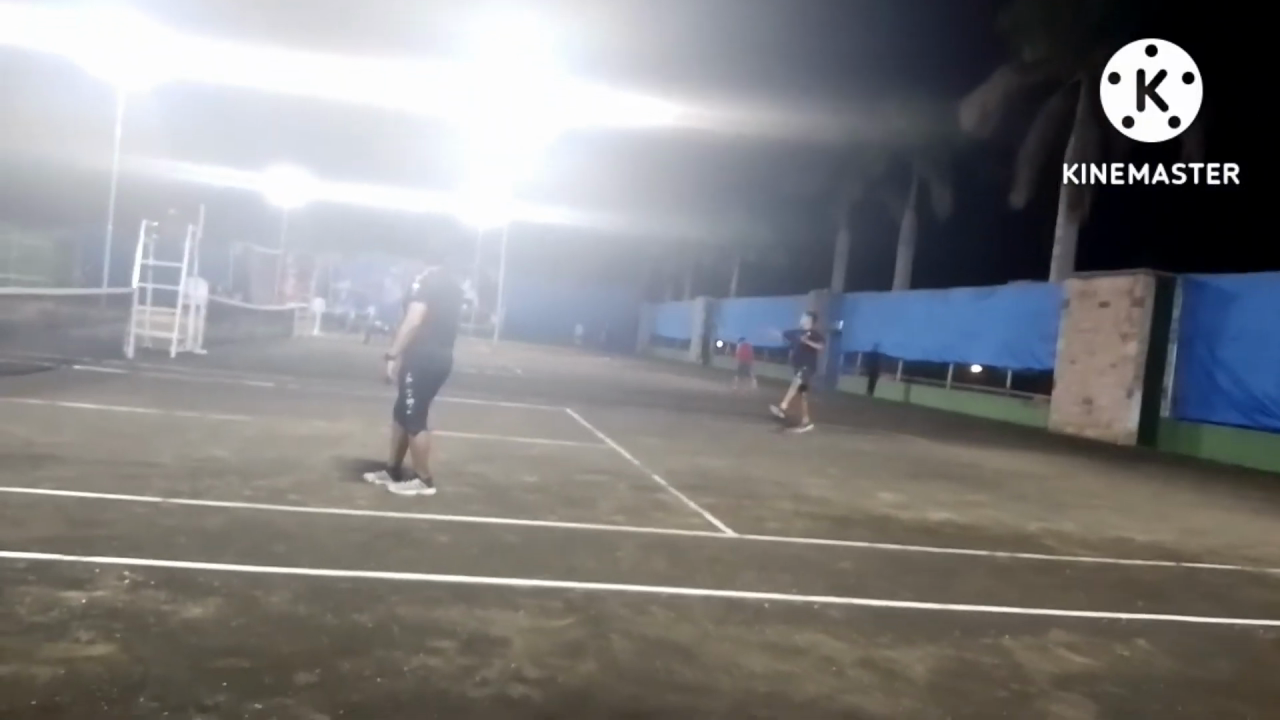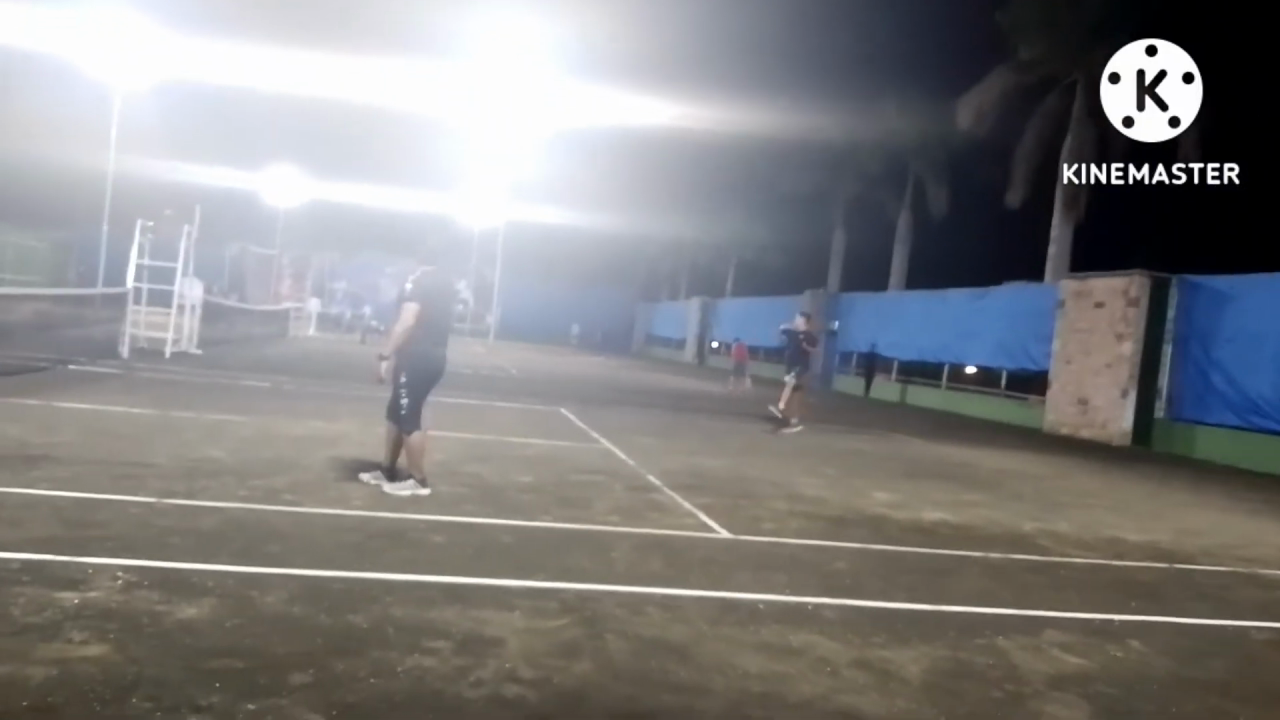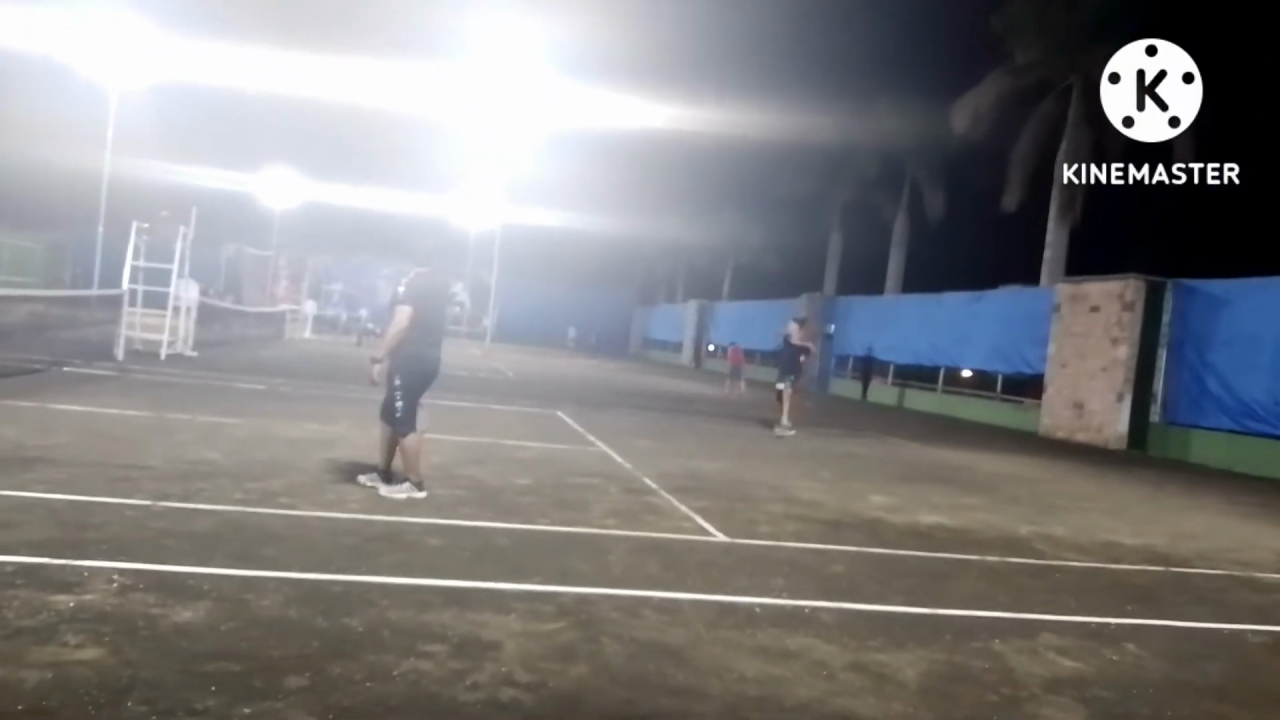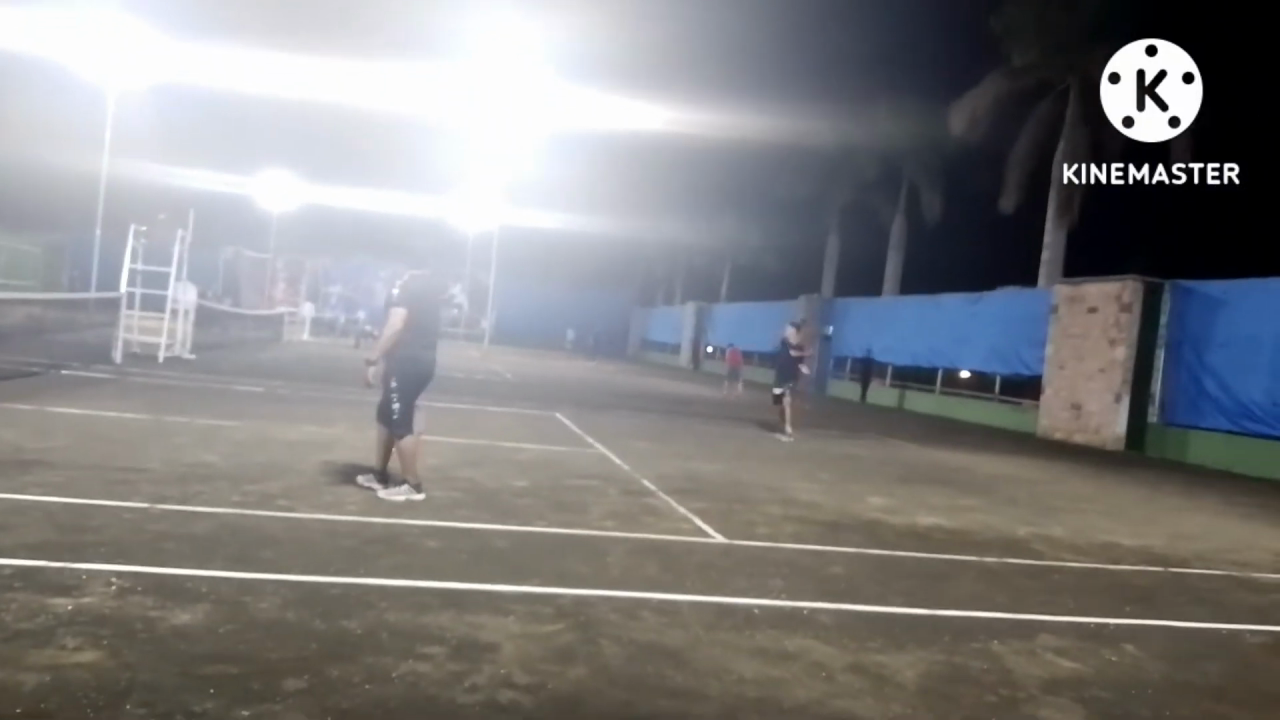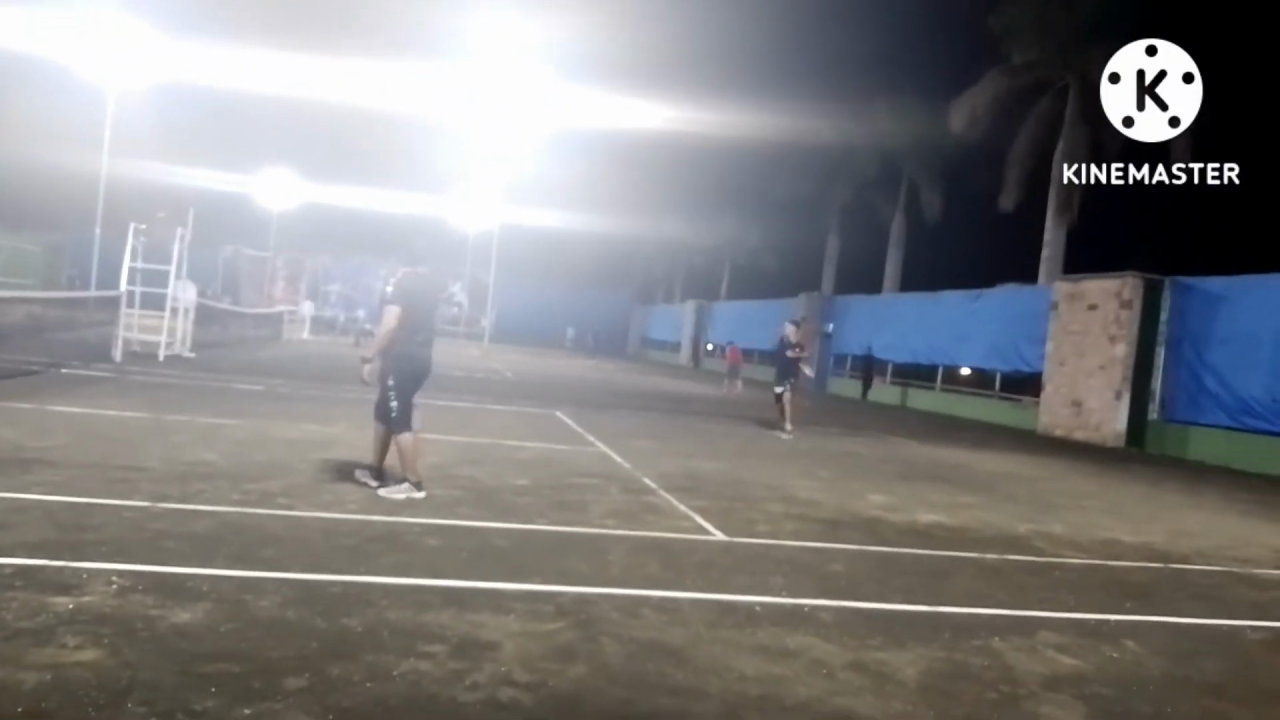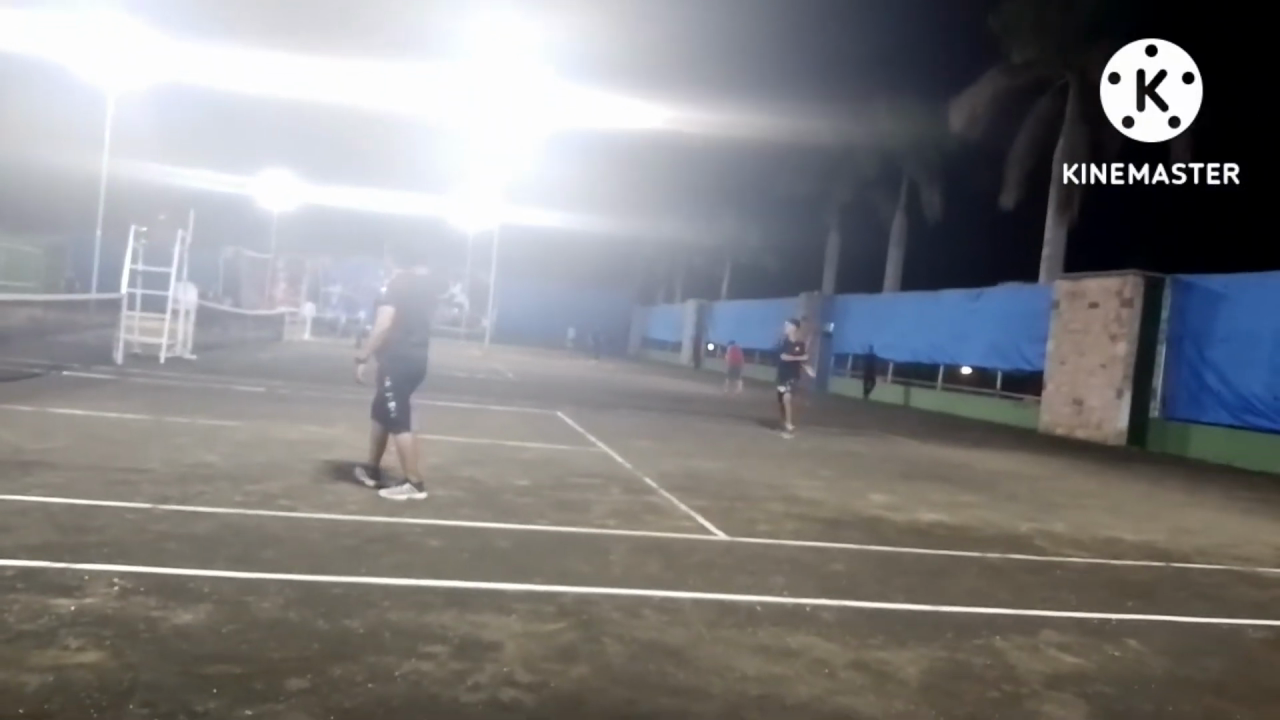
dt=0.1s
person 1, frame 1
left shoulder: (427, 280)
right shoulder: (452, 284)
left elbow: (413, 321)
left wrist: (393, 355)
left hip: (422, 360)
right hip: (439, 358)
left knee: (414, 420)
right knee: (402, 415)
left ankle: (423, 480)
right ankle: (393, 471)
person 1, frame 2
left shoulder: (419, 281)
right shoulder: (445, 284)
left elbow: (407, 321)
left wrist: (386, 356)
left hip: (416, 360)
right hip: (433, 358)
left knee: (408, 420)
right knee: (396, 414)
left ankle: (418, 480)
right ankle: (387, 471)
person 1, frame 3
left shoulder: (412, 283)
right shoulder: (439, 285)
left elbow: (400, 324)
left wrist: (378, 358)
left hip: (410, 361)
right hip: (427, 359)
left knee: (403, 422)
right knee: (390, 415)
left ankle: (414, 483)
right ankle: (383, 473)
person 1, frame 4
left shoulder: (407, 285)
right shoulder: (434, 286)
left elbow: (394, 326)
left wrist: (373, 360)
left hip: (405, 363)
right hip: (423, 361)
left knee: (401, 423)
right knee: (386, 416)
left ankle: (412, 486)
right ankle: (380, 475)
person 1, frame 5
left shoulder: (401, 283)
right shoulder: (428, 284)
left elbow: (389, 324)
left wrist: (369, 358)
left hip: (401, 361)
right hip: (419, 358)
left knee: (399, 422)
right knee: (383, 413)
left ankle: (413, 483)
right ankle: (375, 471)
person 1, frame 6
left shoulder: (395, 284)
right shoulder: (426, 284)
left elbow: (383, 325)
left wrist: (363, 358)
left hip: (397, 361)
right hip: (416, 359)
left knee: (399, 422)
right knee: (380, 413)
left ankle: (414, 484)
right ankle: (371, 471)
